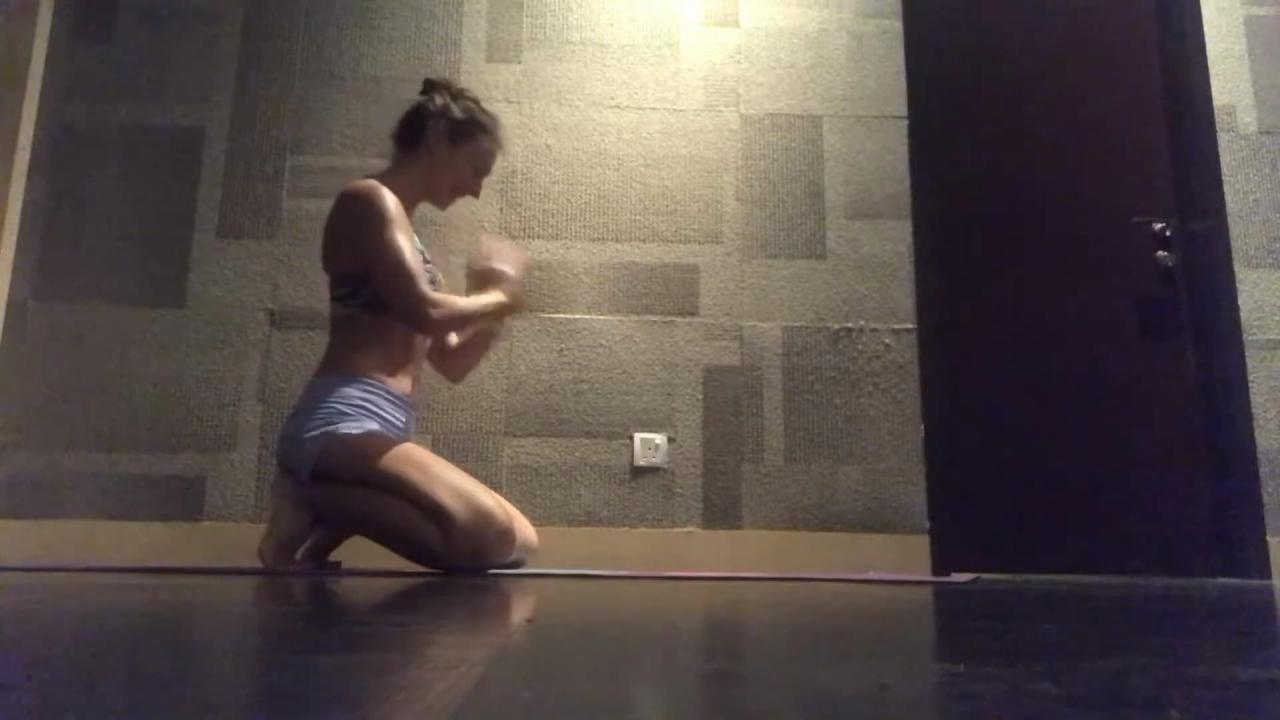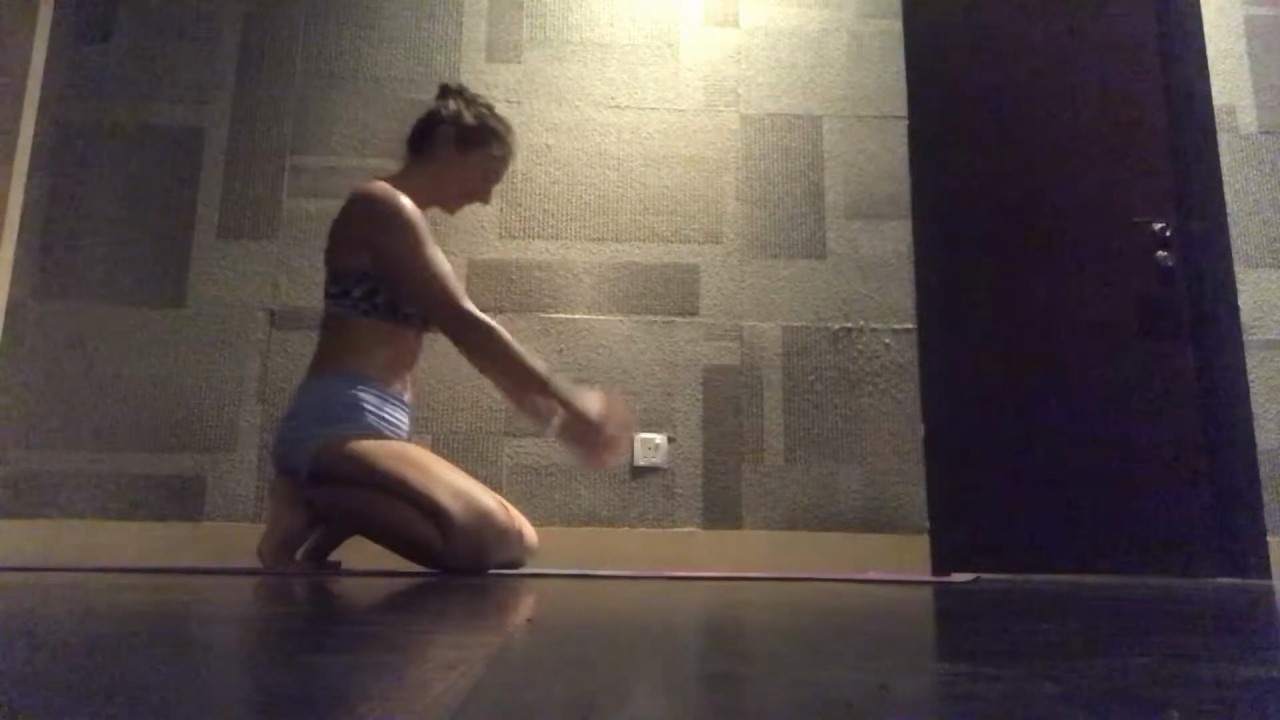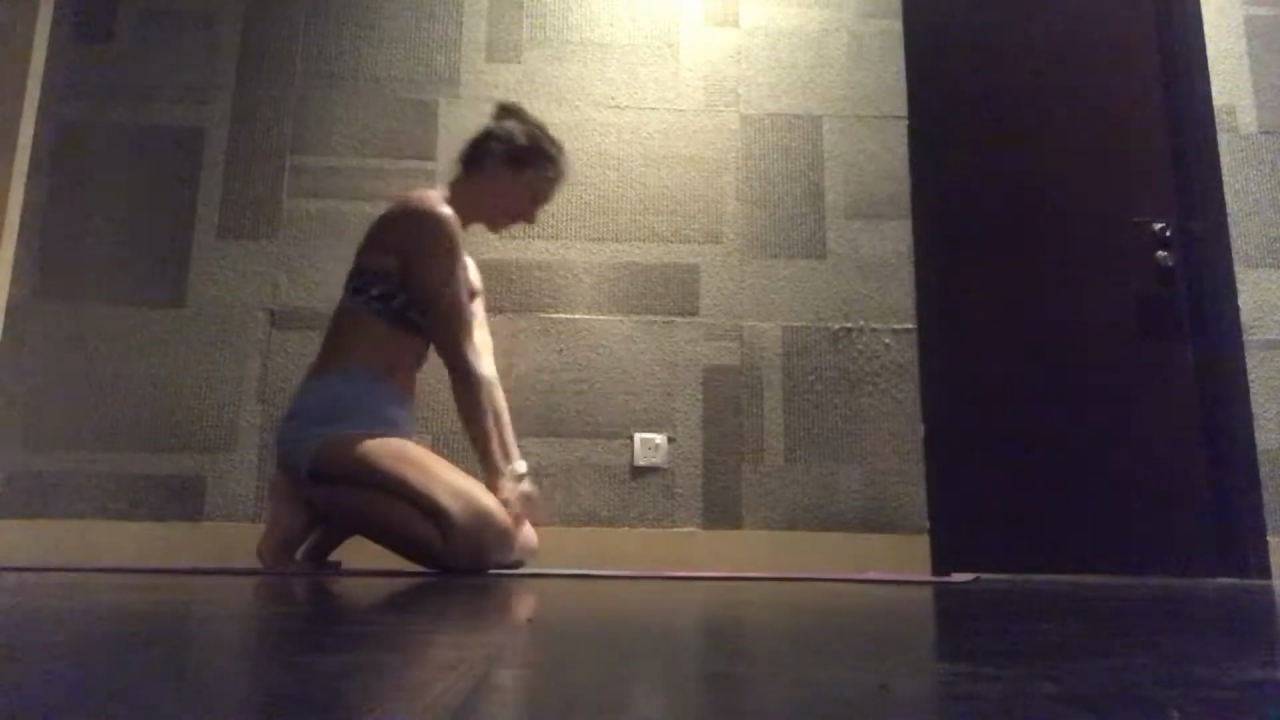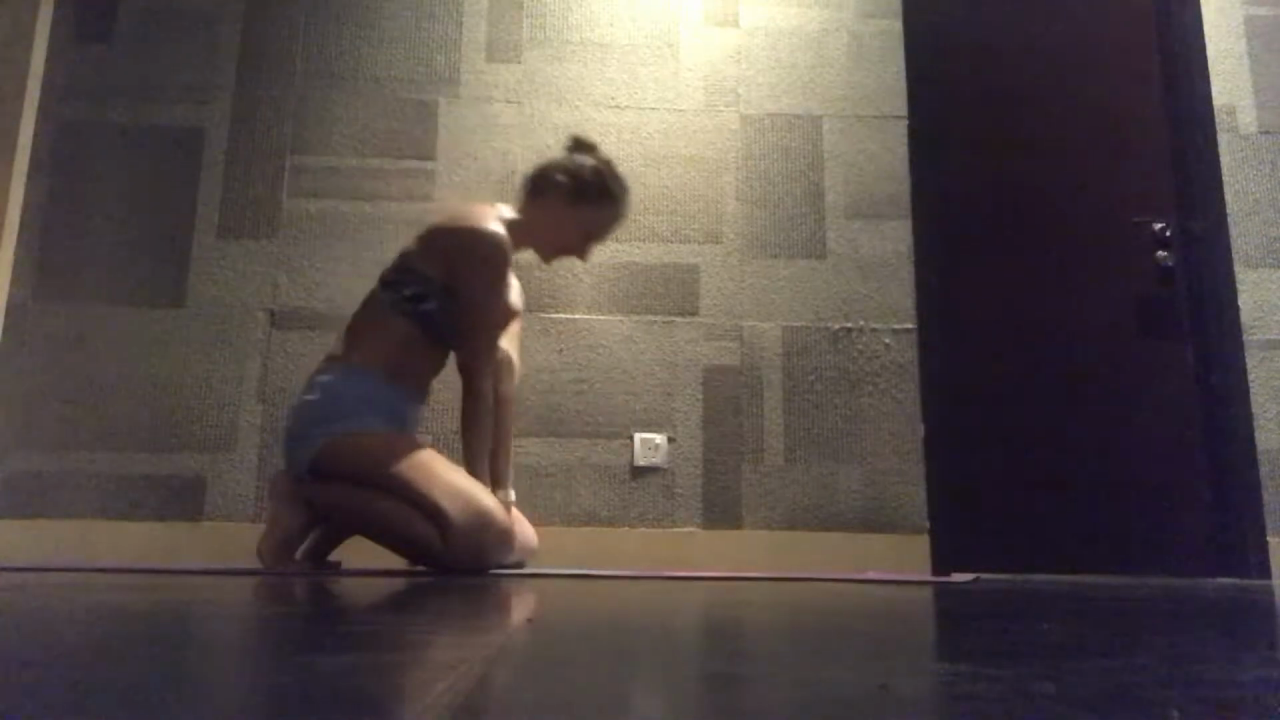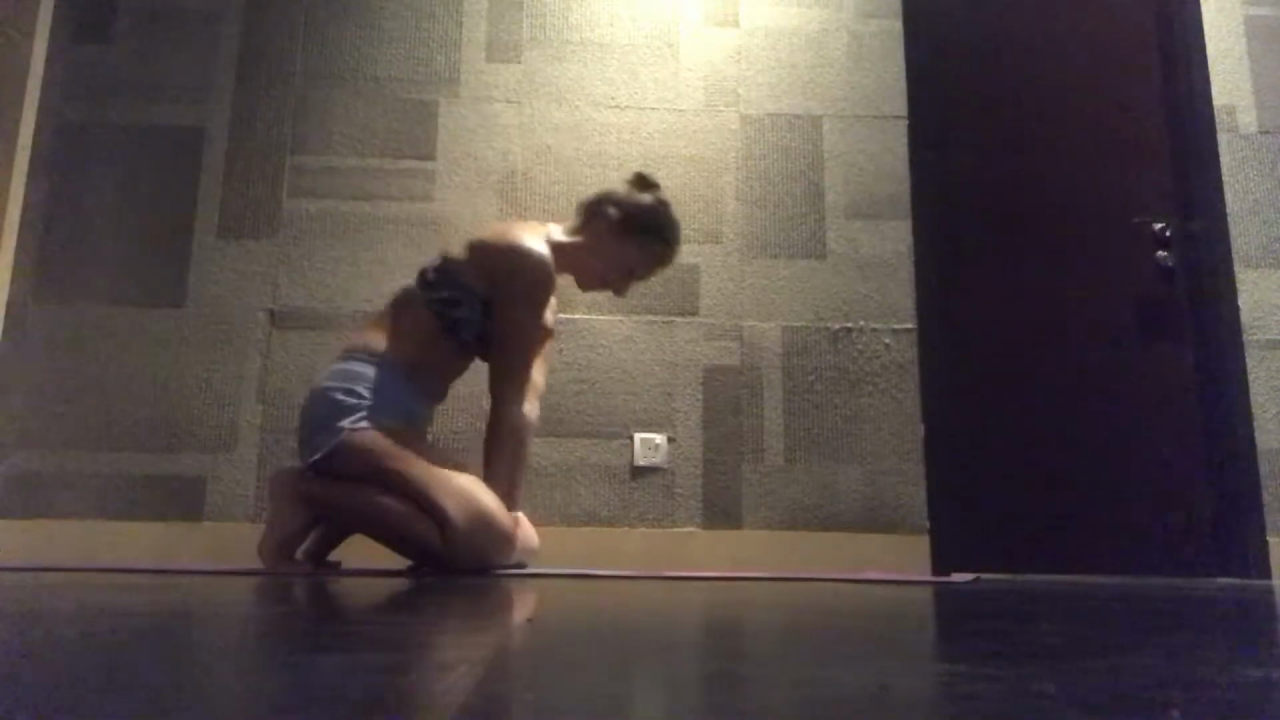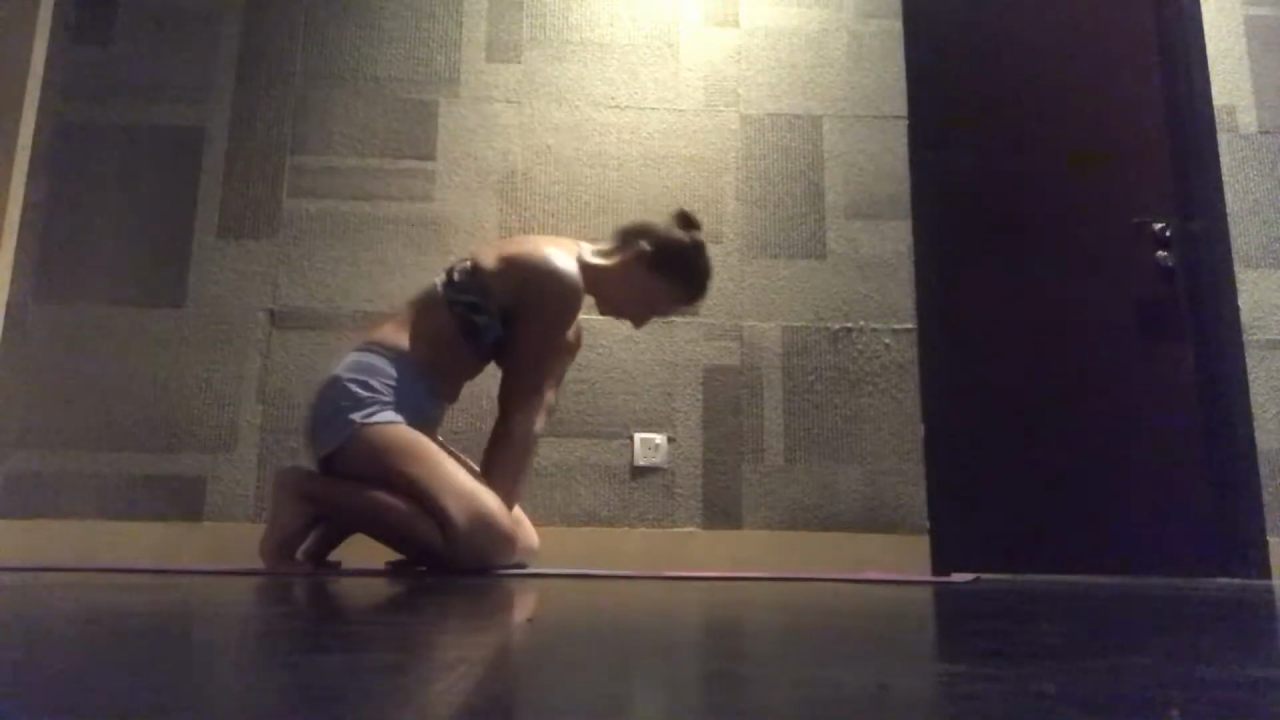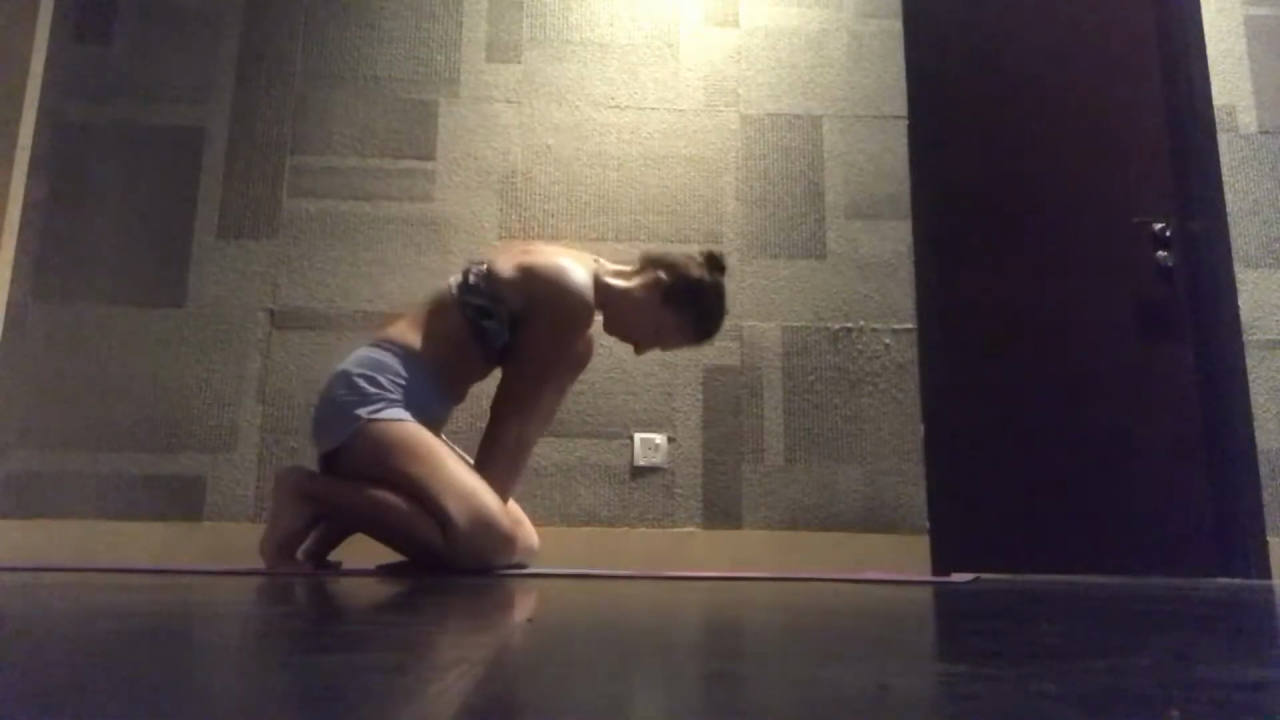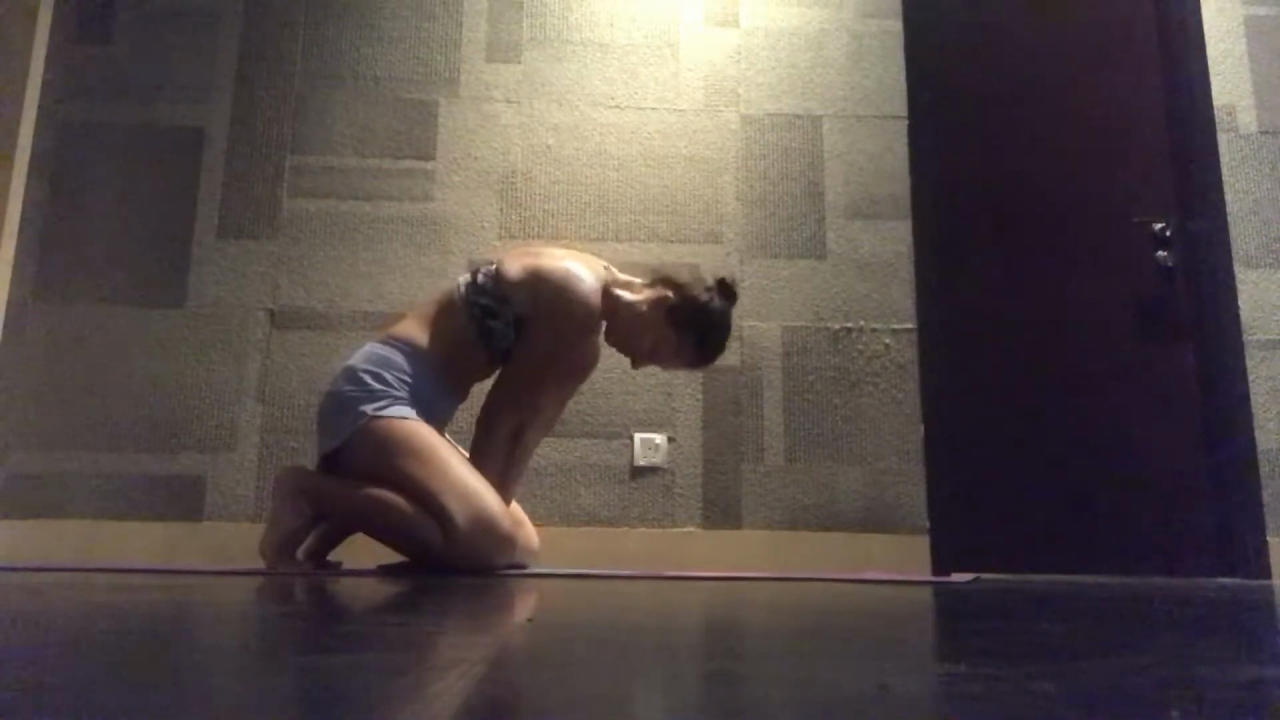
dt=0.2s
person 1, frame 1
left shoulder: (401, 228)
right shoulder: (370, 200)
left elbow: (451, 364)
right elbow: (425, 312)
left wrist: (493, 311)
right wrist: (497, 297)
left hip: (381, 432)
right hip: (342, 426)
left knee: (519, 541)
right knee: (490, 537)
left ankle: (329, 517)
right ankle: (314, 501)
person 1, frame 2
left shoulder: (408, 224)
right shoulder: (383, 204)
left elbow: (478, 349)
right elbow: (463, 323)
left wrist: (554, 417)
right wrist: (568, 400)
left hip: (375, 428)
right hip: (336, 425)
left knee: (519, 541)
right knee: (491, 538)
left ankle: (332, 516)
right ankle: (314, 501)
person 1, frame 3
left shoulder: (463, 271)
right shoulder: (432, 220)
left elbow: (482, 373)
right elbow: (460, 361)
left wrist: (511, 471)
right wrist: (499, 475)
left hip: (377, 429)
right hip: (336, 424)
left knee: (516, 539)
right knee: (487, 536)
left ankle: (330, 517)
right ankle: (312, 503)
person 1, frame 4
left shoulder: (508, 290)
right shoulder: (483, 237)
left elbow: (502, 390)
right elbow: (478, 382)
left wrist: (499, 496)
right wrist: (483, 497)
left hip: (382, 426)
right hip: (344, 415)
left knee: (519, 541)
right knee: (488, 536)
left ankle: (333, 517)
right ankle: (310, 498)
person 1, frame 5
left shoulder: (544, 312)
right shoulder: (530, 258)
left elbow: (524, 411)
right elbow: (509, 405)
left wrist: (504, 511)
right wrist: (497, 511)
left hip: (393, 417)
right hip: (356, 407)
left knee: (520, 542)
right knee: (487, 538)
left ankle: (331, 523)
right ankle: (309, 494)
person 1, frame 6
left shoulder: (568, 334)
right shoulder: (557, 276)
left elbow: (528, 421)
right elbow: (518, 419)
left wrist: (498, 511)
right wrist: (495, 513)
left hip: (405, 413)
right hip: (367, 399)
left knee: (520, 541)
right knee: (489, 540)
left ankle: (334, 519)
right ankle: (310, 493)
person 1, frame 7
left shoulder: (580, 344)
right shoulder: (569, 290)
left elbow: (525, 429)
right elbow: (511, 421)
left wrist: (487, 508)
right wrist: (484, 511)
left hip: (409, 410)
right hip: (373, 395)
left knee: (520, 543)
right knee: (490, 542)
left ankle: (337, 517)
right ankle: (310, 493)
person 1, frame 8
left shoulder: (585, 348)
right shoulder: (576, 296)
left elbow: (525, 431)
right elbow: (500, 417)
left wrist: (490, 509)
right wrist: (486, 513)
left hip: (411, 406)
right hip: (377, 392)
left knee: (519, 545)
right knee: (489, 542)
left ankle: (339, 515)
right ankle: (312, 493)
